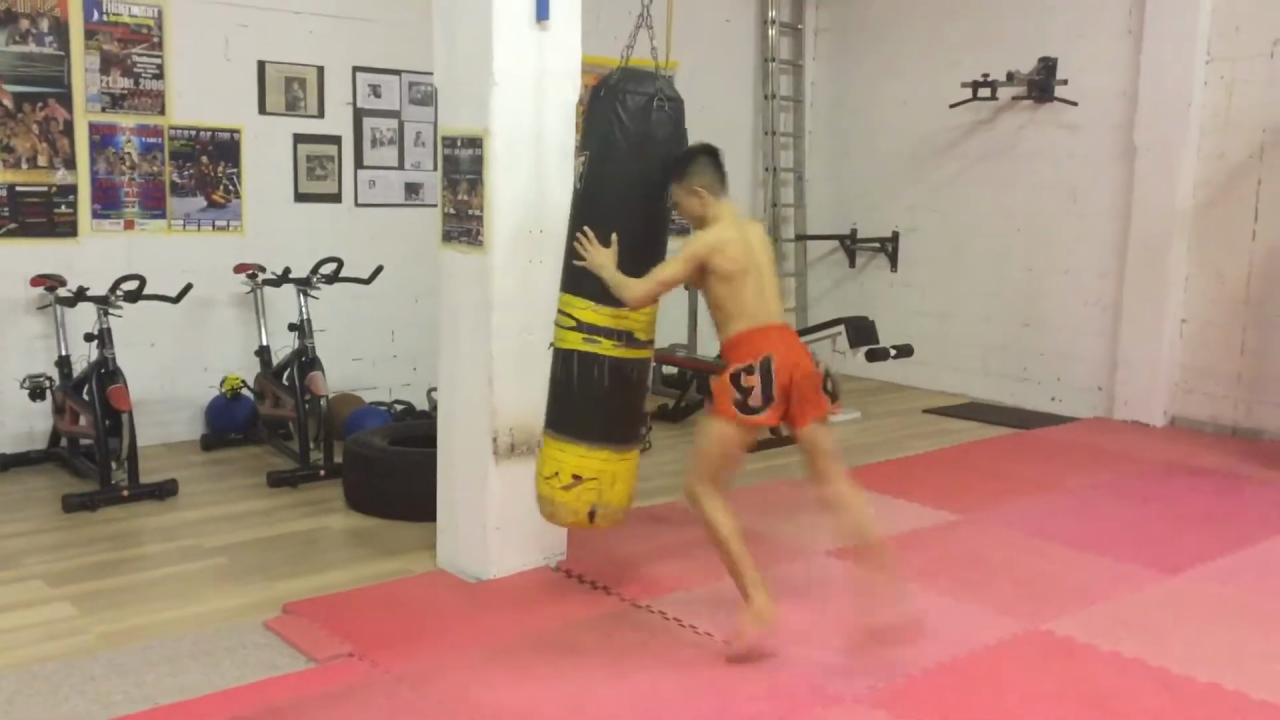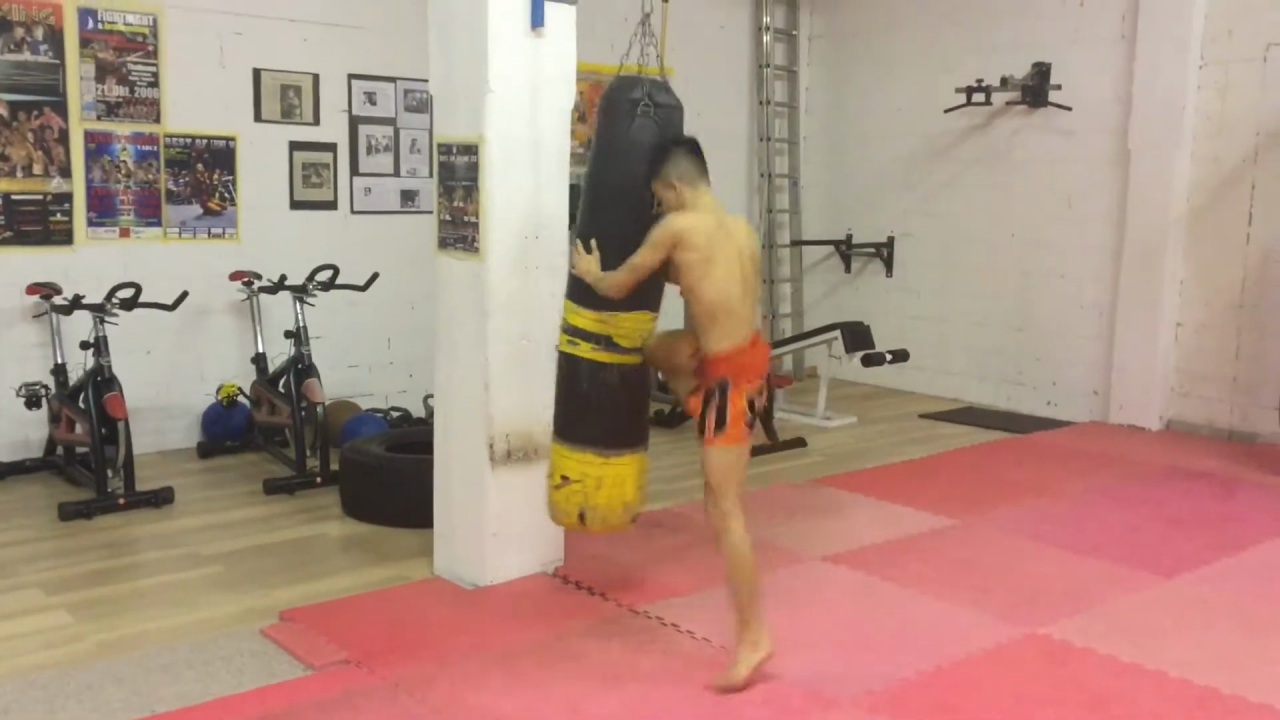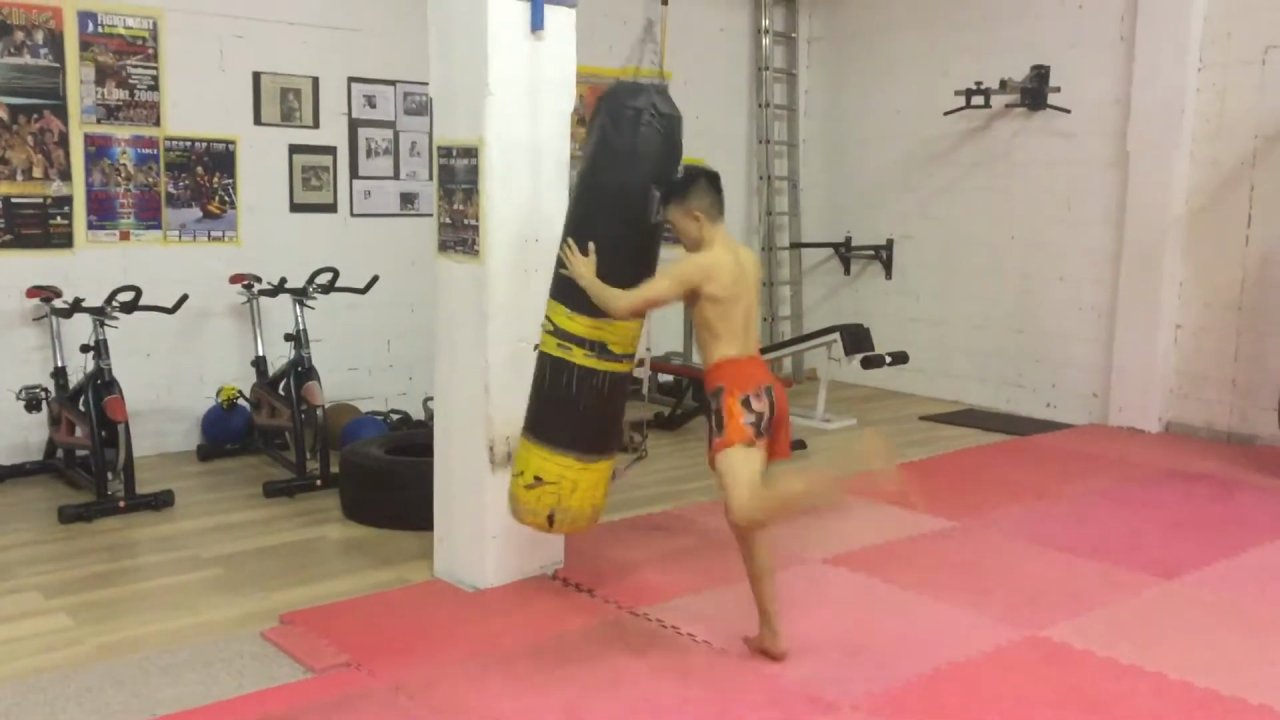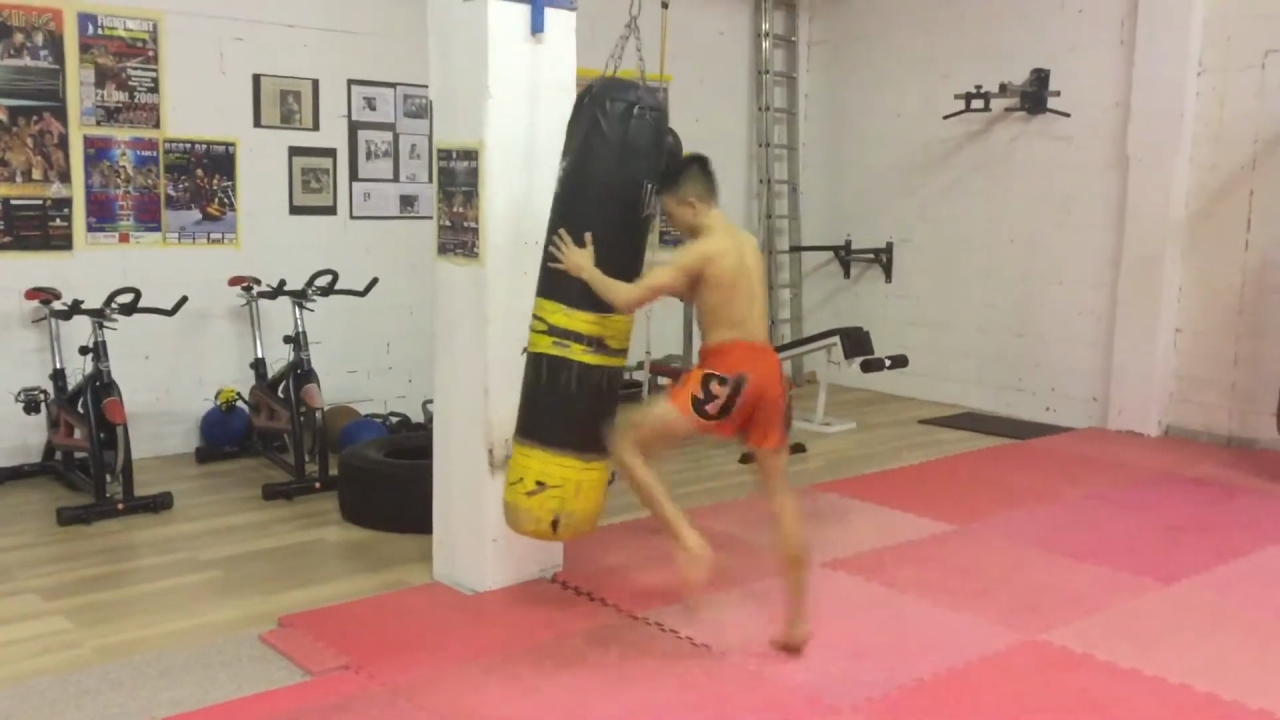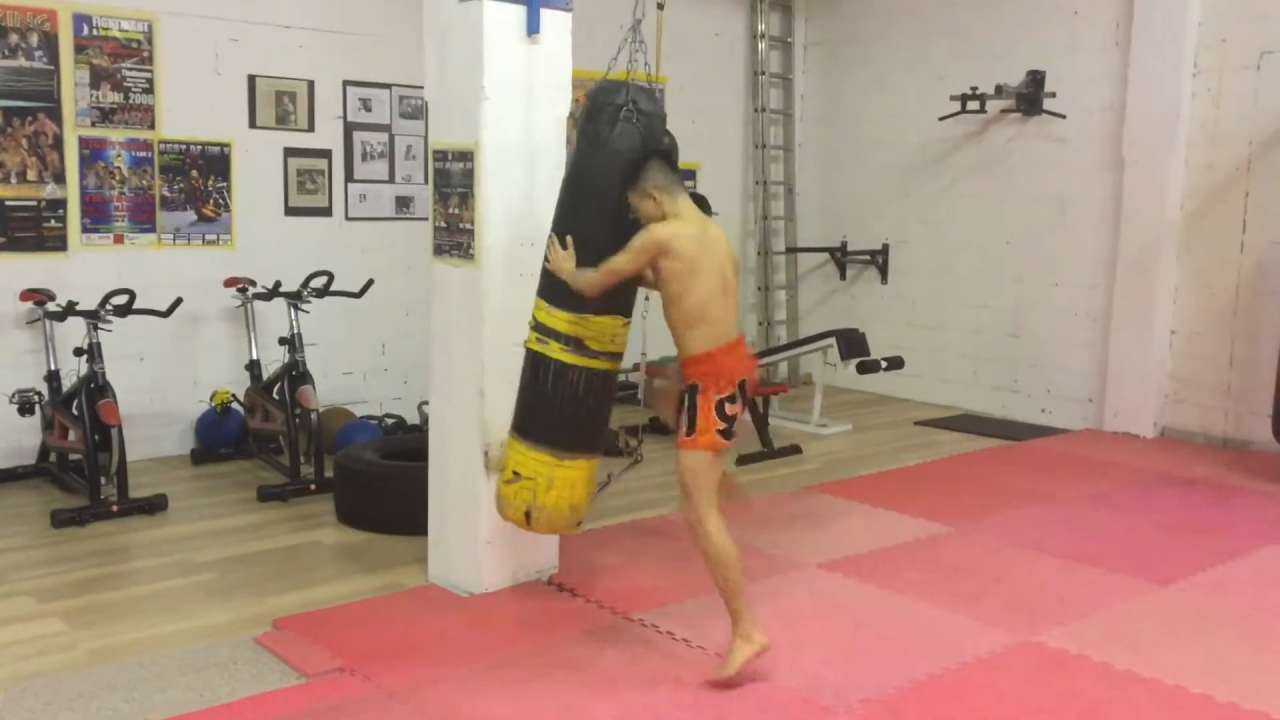
dt=0.4s
person 1, frame 1
left shoulder: (710, 240)
right shoulder: (755, 232)
left elbow: (638, 296)
left wrist: (605, 267)
left hip: (757, 367)
right hip: (793, 356)
left knee: (702, 489)
right knee: (832, 481)
left ankle: (758, 607)
right ankle: (883, 578)
person 1, frame 2
left shoulder: (678, 227)
right shoulder: (743, 229)
left elbow: (616, 287)
left wrist: (589, 270)
left hip: (731, 374)
right hip: (752, 353)
left knee: (723, 510)
right knee: (658, 346)
left ankle: (753, 639)
person 1, frame 3
left shoulder: (699, 264)
right shoulder: (745, 260)
left elbow: (622, 306)
left wrist: (586, 276)
left hip: (740, 391)
right hip: (766, 393)
left knee: (745, 510)
right knee: (743, 519)
right ankle: (770, 633)
person 1, frame 4
left shoulder: (703, 252)
right shoulder: (747, 243)
left elbow: (625, 300)
left wrist: (587, 270)
right wrist: (649, 279)
left hip: (727, 376)
right hip: (767, 374)
left knee: (623, 438)
right knee: (779, 500)
left ankle: (690, 541)
right ankle: (798, 621)
person 1, frame 5
left shoulder: (662, 236)
right shoulder: (718, 233)
left elbow: (593, 286)
left wrist: (565, 266)
right wrist: (645, 272)
left hip: (710, 376)
right hip: (737, 360)
left knee: (701, 512)
left ankle: (747, 632)
